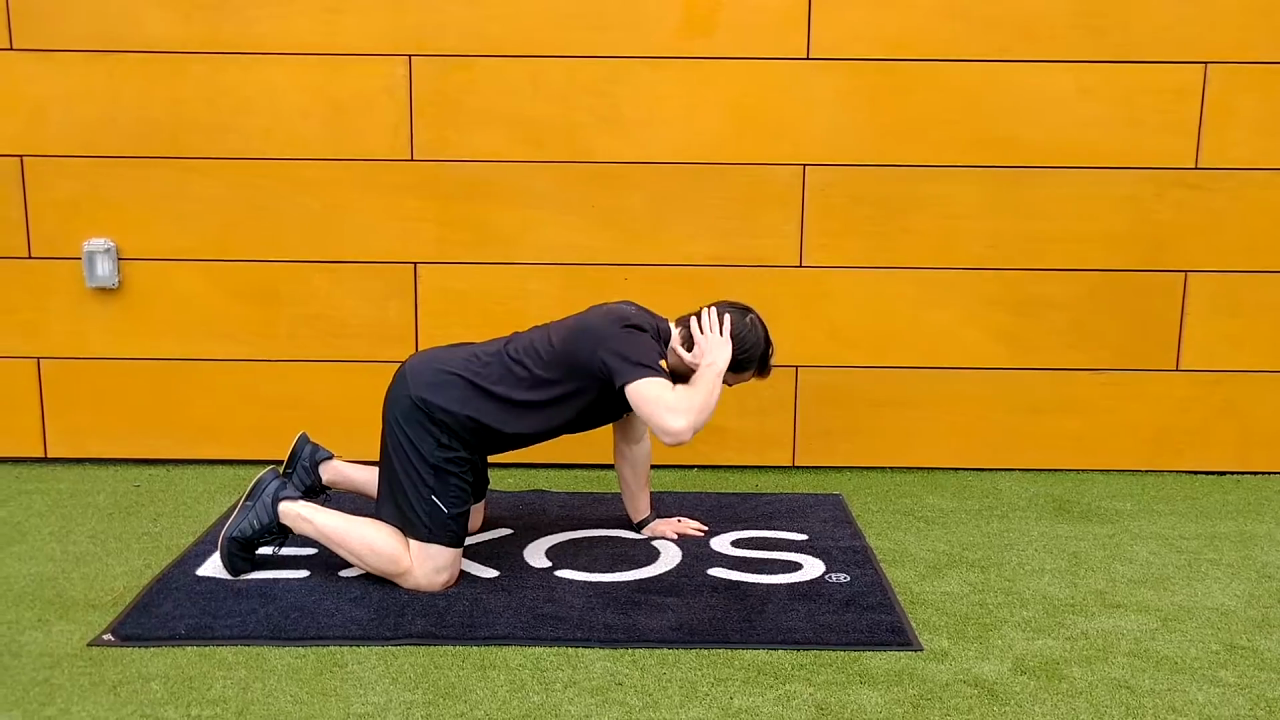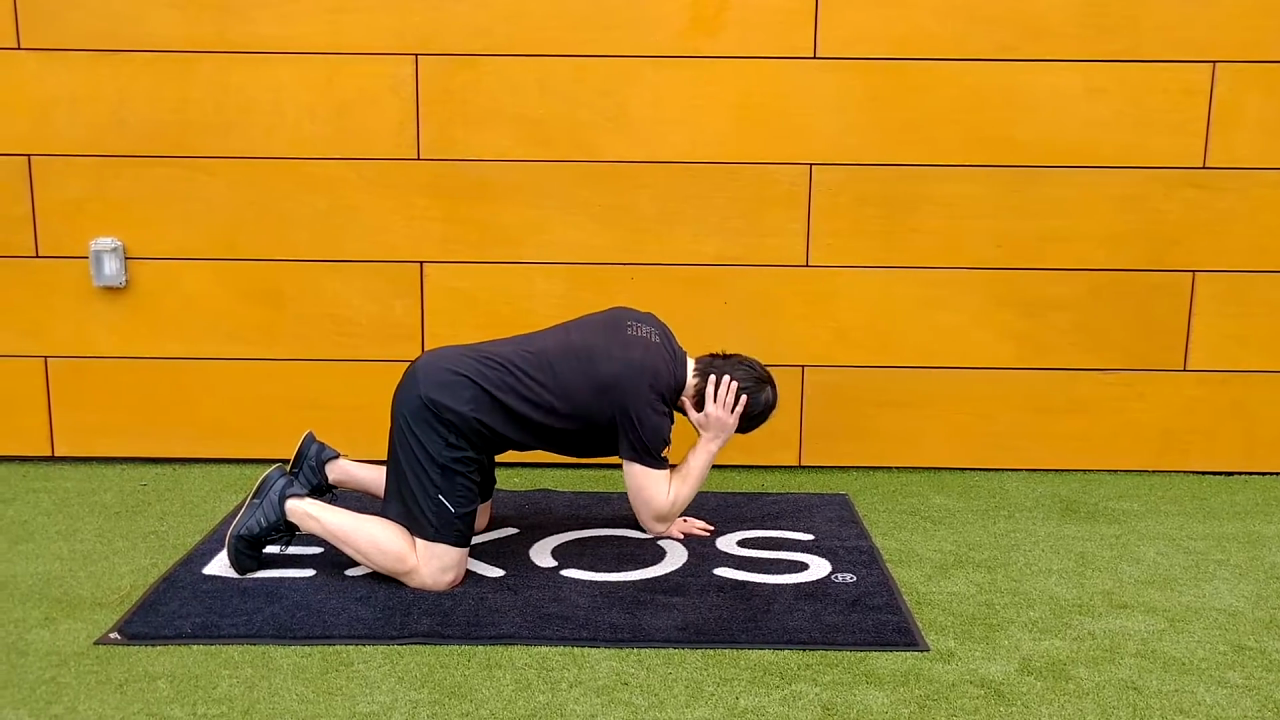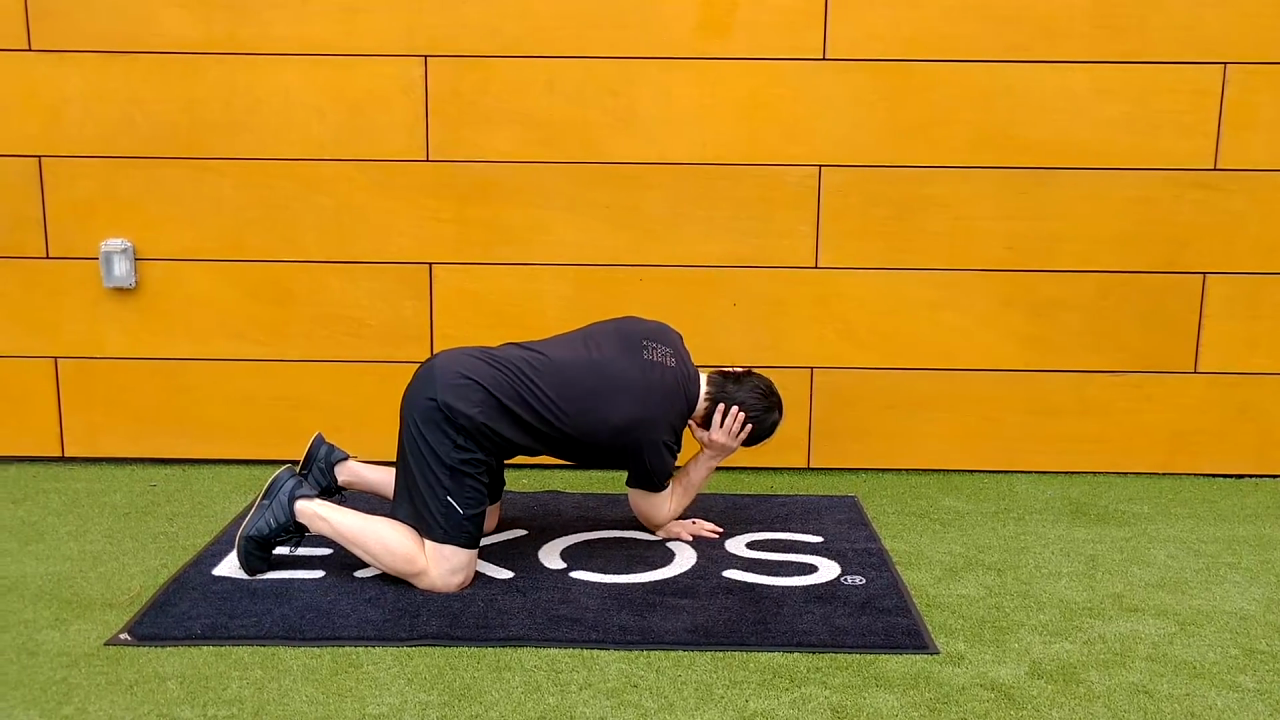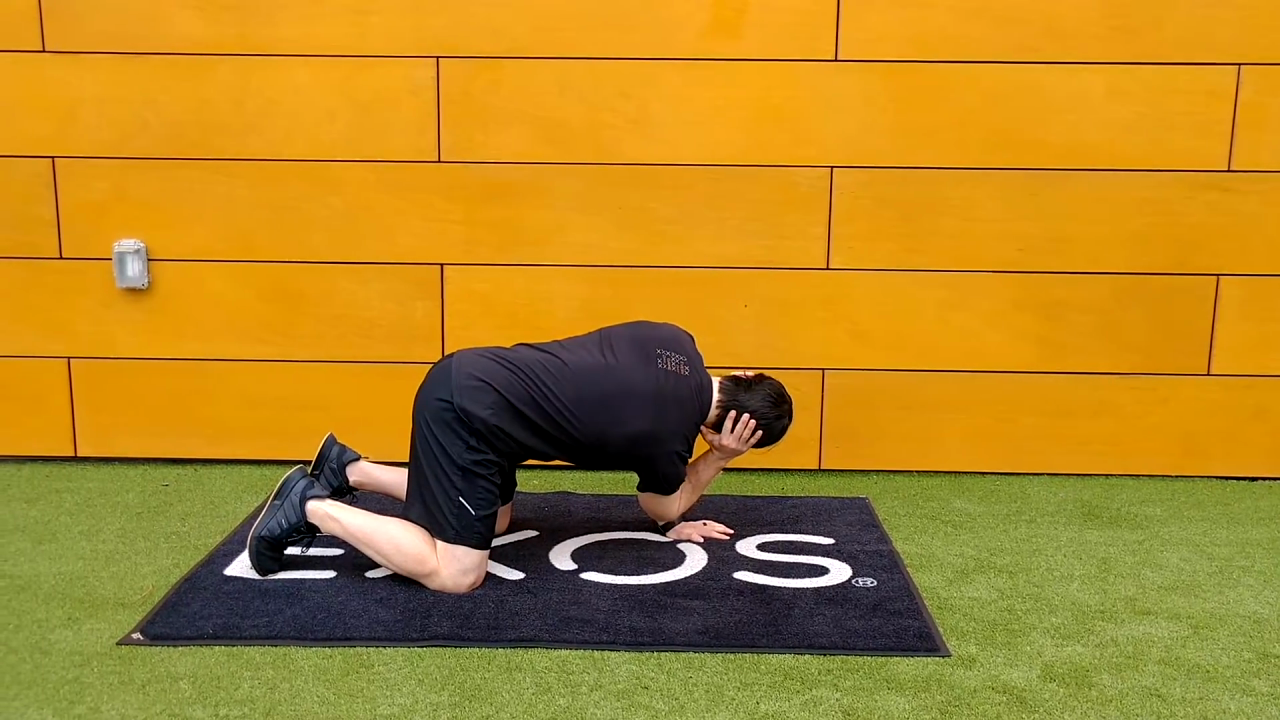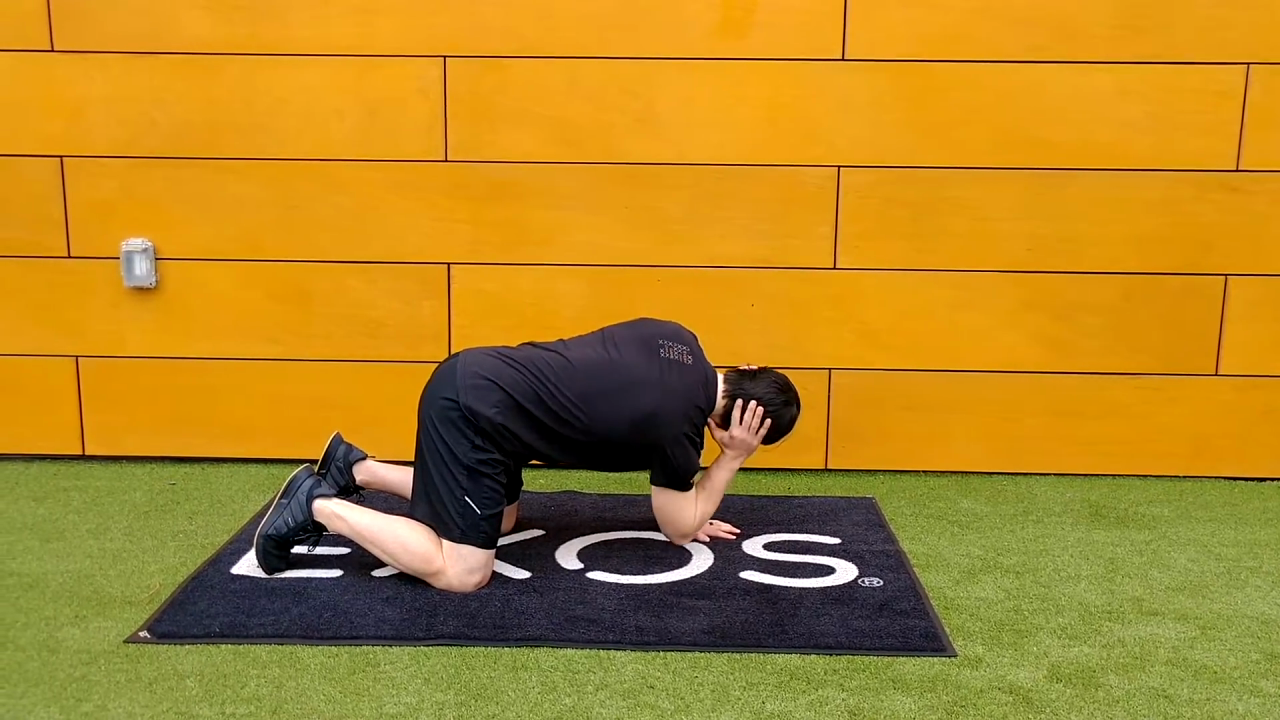
dt=0.5s
person 1, frame 1
left shoulder: (640, 332)
right shoulder: (634, 341)
left elbow: (632, 433)
right elbow: (676, 426)
left wrist: (644, 519)
right wrist: (713, 365)
left hip: (441, 391)
right hip: (433, 408)
left knee: (468, 521)
right knee: (430, 571)
left ankle: (321, 469)
right ankle: (283, 508)
person 1, frame 2
left shoulder: (652, 335)
right shoulder: (645, 398)
right elbow: (655, 516)
left wrist: (663, 515)
right wrist: (711, 443)
left hip: (445, 383)
right hip: (443, 408)
left knee: (473, 518)
right knee: (435, 571)
left ankle: (326, 467)
right ankle: (289, 504)
person 1, frame 3
left shoulder: (665, 343)
right shoulder: (655, 426)
right elbow: (655, 515)
left wrist: (669, 520)
right wrist: (711, 459)
left hip: (454, 381)
right hip: (453, 413)
left knee: (482, 519)
right knee: (445, 573)
left ankle: (336, 468)
right ankle: (299, 506)
person 1, frame 4
left shoulder: (678, 346)
right shoulder: (669, 433)
right elbow: (662, 504)
left wrist: (673, 522)
right wrist: (720, 458)
left hip: (468, 379)
right hip: (466, 412)
left knee: (494, 519)
right knee: (457, 572)
left ankle: (347, 467)
right ankle: (312, 505)
person 1, frame 5
left shoulder: (680, 344)
right shoulder: (677, 418)
right elbow: (679, 527)
left wrist: (688, 518)
right wrist: (733, 458)
left hip: (473, 380)
right hip: (470, 413)
left knee: (499, 519)
right knee: (463, 573)
left ankle: (354, 468)
right ankle: (318, 506)
